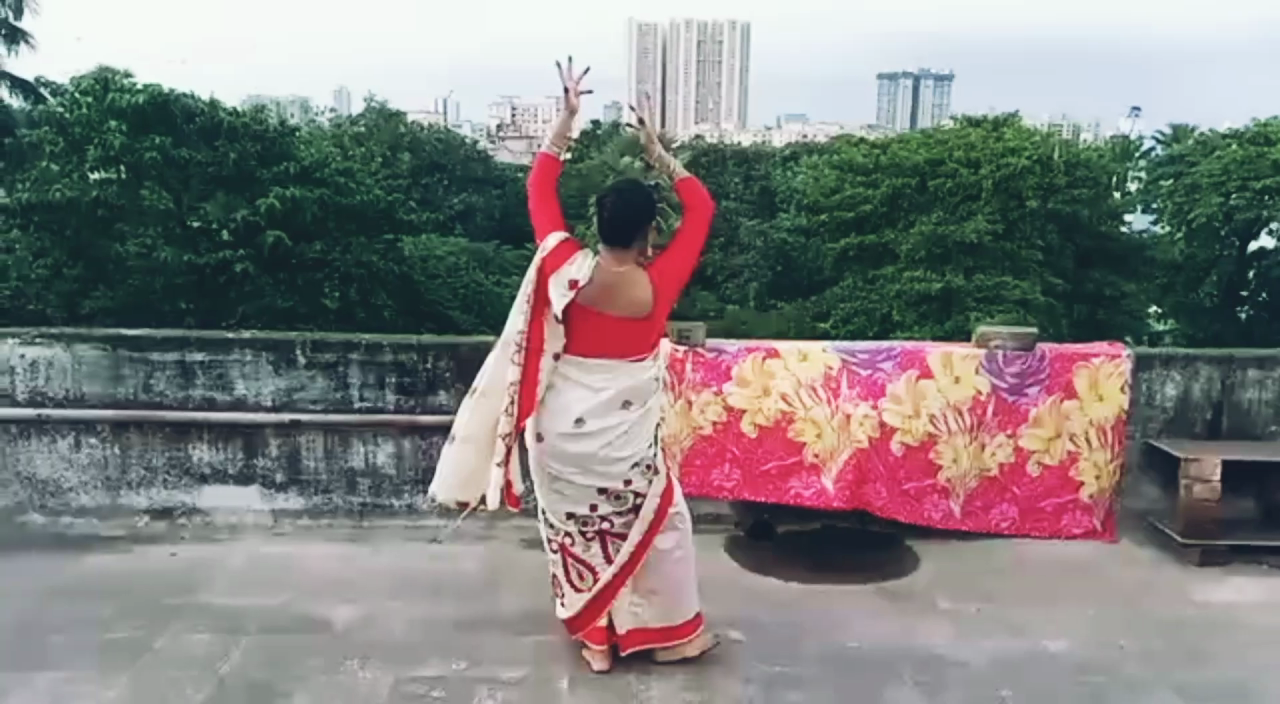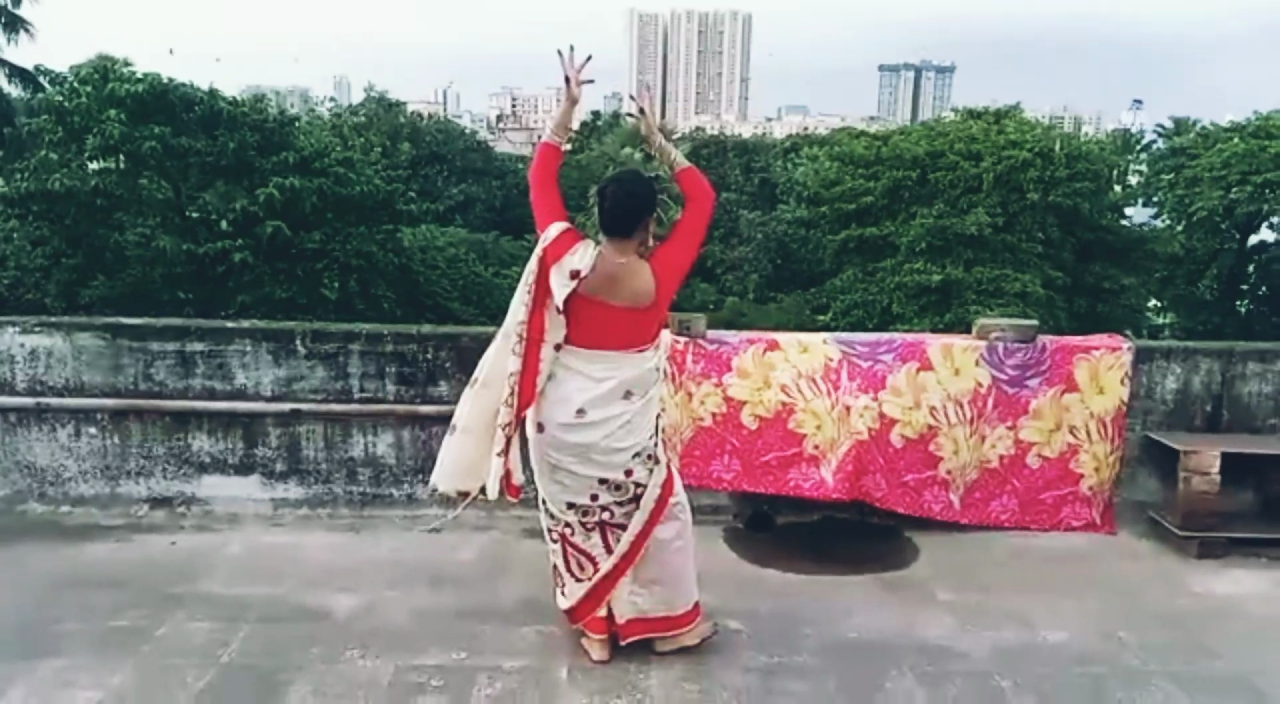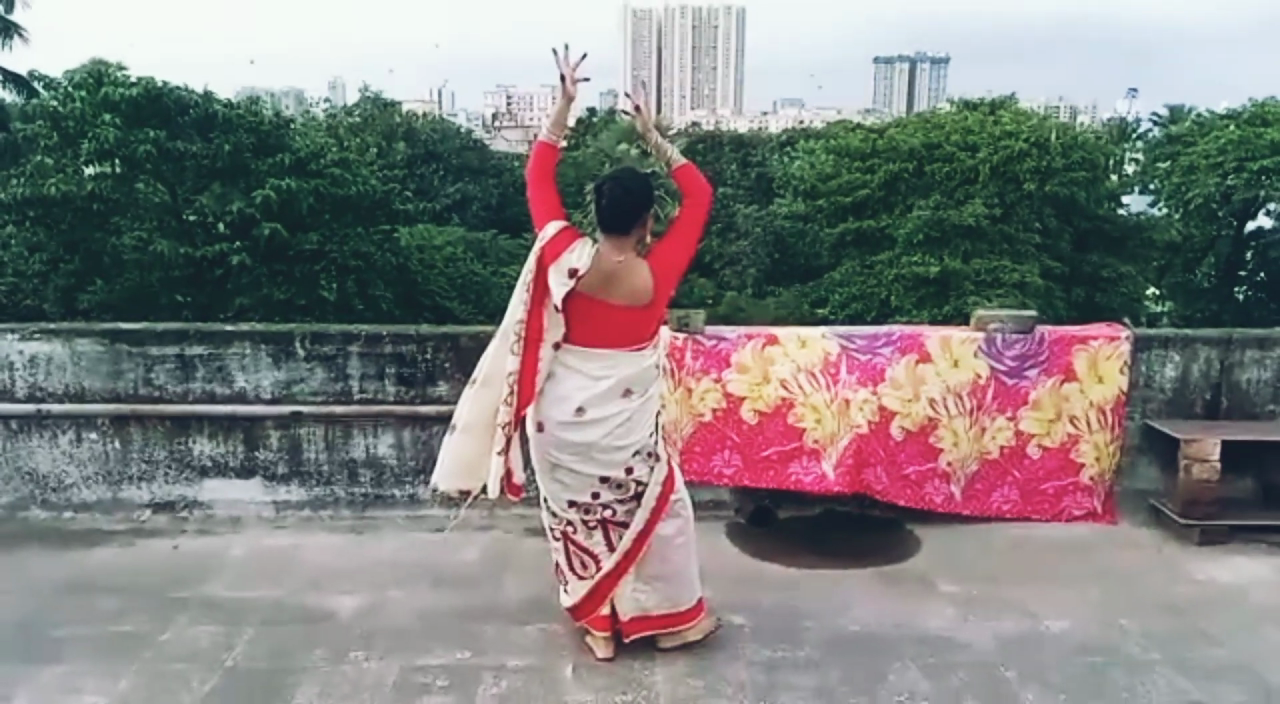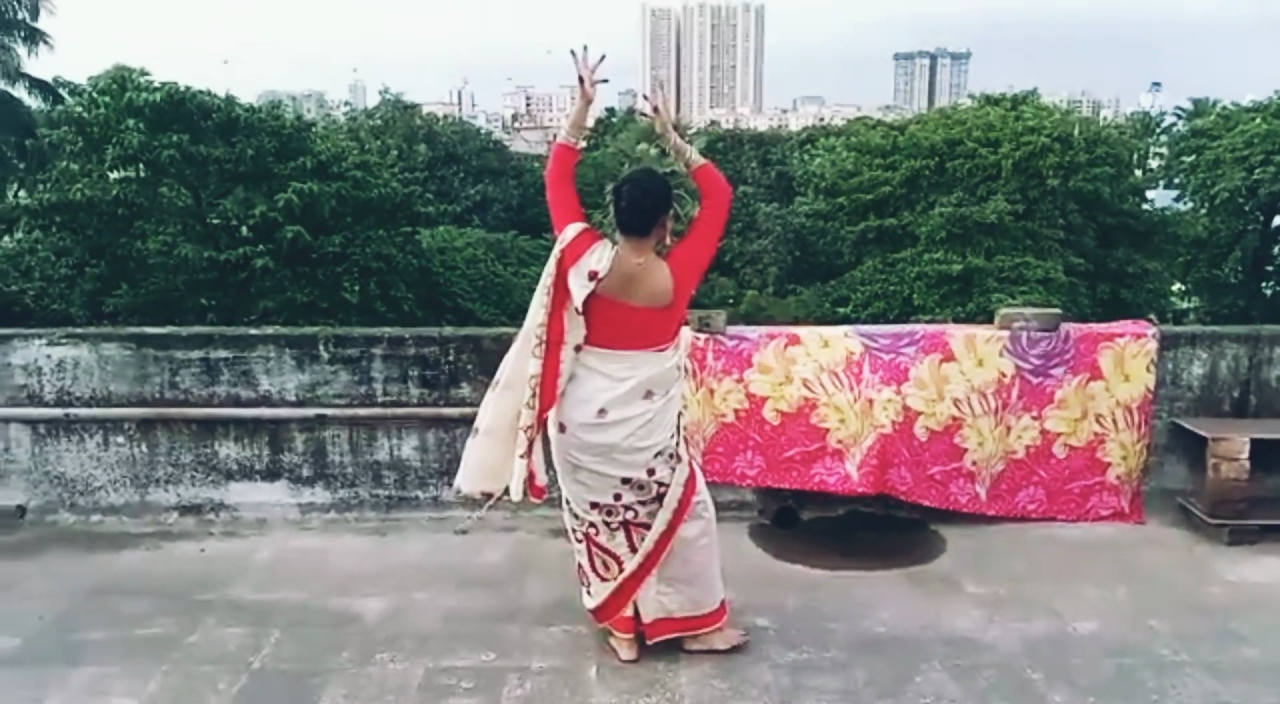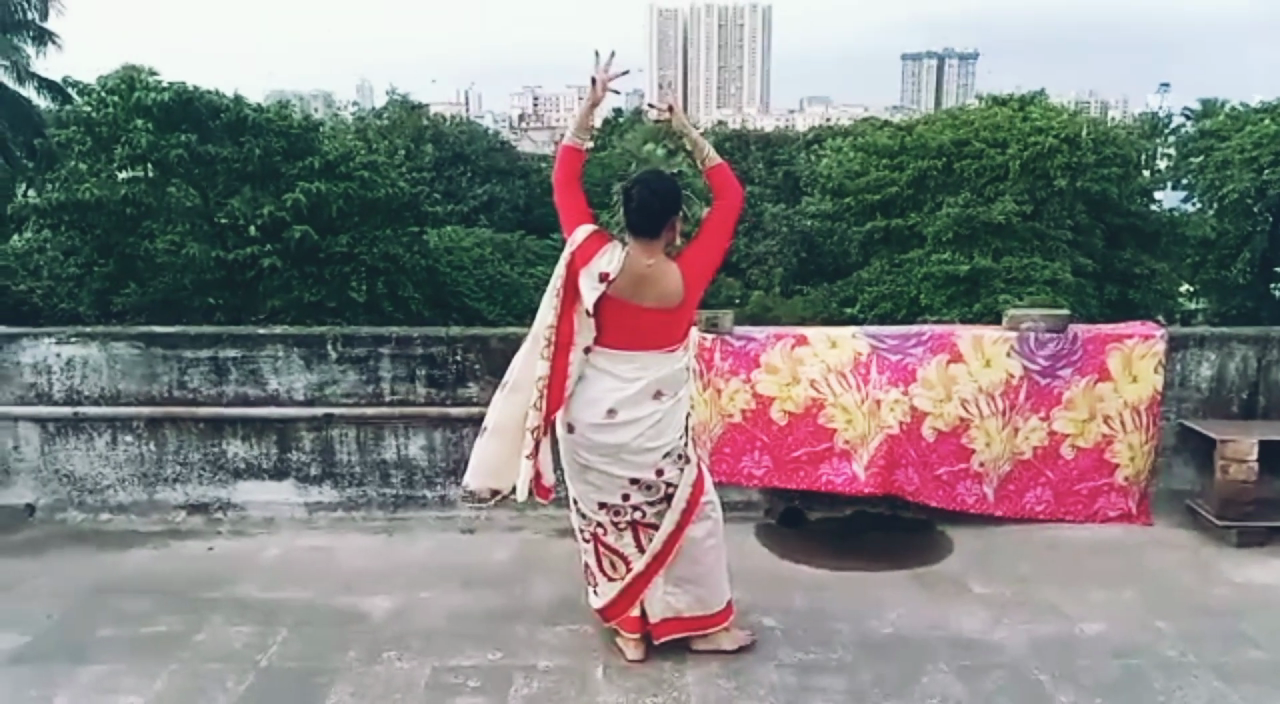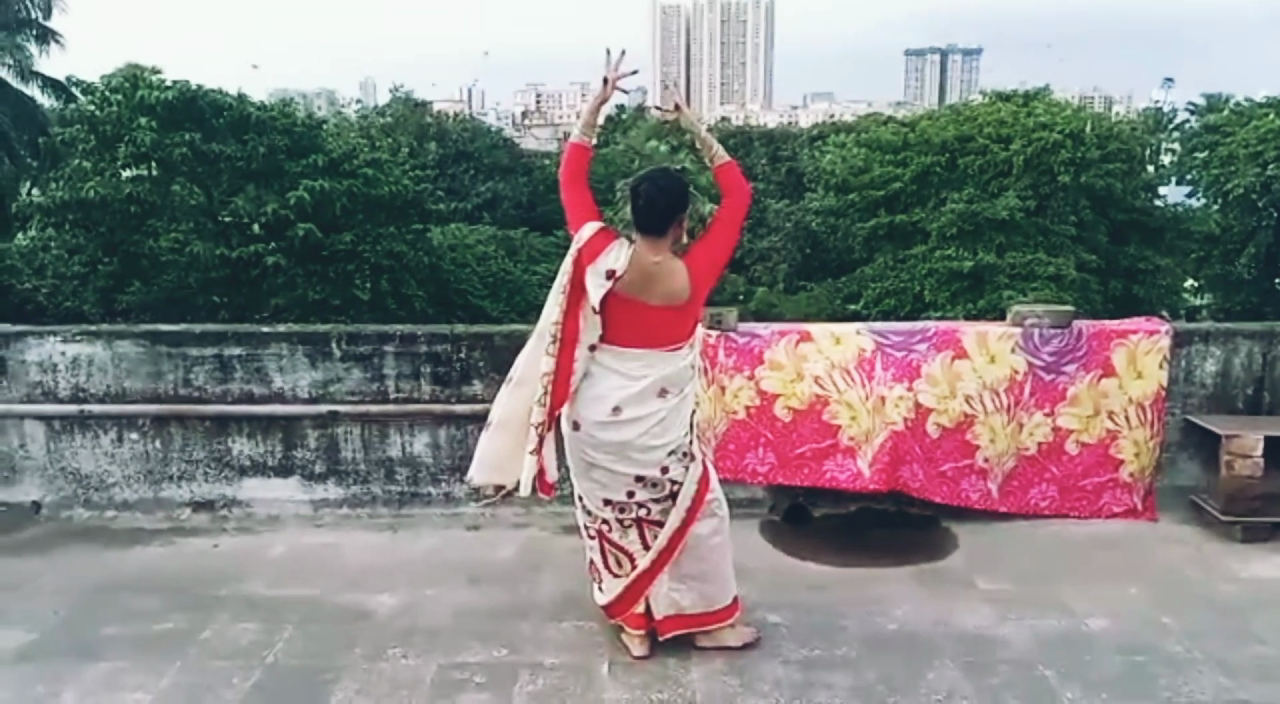
dt=0.5s
person 1, frame 1
left shoulder: (566, 271)
right shoulder: (658, 286)
left elbow: (540, 189)
right elbow: (700, 207)
left wrist: (567, 117)
right wrist: (655, 148)
left hip: (561, 433)
right hip: (625, 440)
left knee: (575, 532)
right knee: (658, 525)
left ankle: (594, 638)
right ankle: (671, 632)
person 1, frame 2
left shoulder: (568, 262)
right shoulder: (659, 277)
left elbow: (541, 178)
right elbow: (702, 198)
left wrist: (568, 107)
right wrist: (656, 139)
left hip: (562, 424)
right hip: (626, 431)
left knee: (575, 522)
right knee: (659, 514)
left ankle: (594, 628)
right ankle: (668, 622)
person 1, frame 3
left shoulder: (565, 259)
right shoulder: (657, 275)
left elbow: (538, 177)
right elbow: (699, 195)
left wrist: (564, 104)
right wrist: (652, 135)
left hip: (562, 422)
right hip: (625, 428)
left knee: (577, 522)
right knee: (661, 510)
left ankle: (599, 626)
right ankle: (674, 618)
person 1, frame 4
left shoulder: (585, 260)
right shoulder: (676, 276)
left elbow: (557, 180)
right elbow: (718, 195)
left wrist: (583, 104)
right wrist: (670, 135)
left hip: (583, 423)
right hip: (646, 428)
left knee: (599, 522)
right knee: (683, 515)
left ankle: (622, 628)
right ankle: (697, 623)
person 1, frame 5
left shoulder: (594, 261)
right shoulder: (686, 277)
left elbow: (564, 181)
right elbow: (730, 196)
left wrist: (590, 105)
right wrist: (688, 132)
left hip: (592, 424)
right hip: (656, 429)
left knee: (607, 522)
right knee: (691, 514)
left ankle: (628, 626)
right ankle: (703, 622)
person 1, frame 6
left shoulder: (602, 259)
right shoulder: (694, 275)
left elbow: (571, 179)
right elbow: (738, 195)
left wrist: (597, 104)
right wrist: (697, 130)
left hip: (597, 421)
right hip: (660, 427)
left knee: (612, 518)
right knee: (698, 511)
left ankle: (634, 623)
right ankle: (709, 620)
